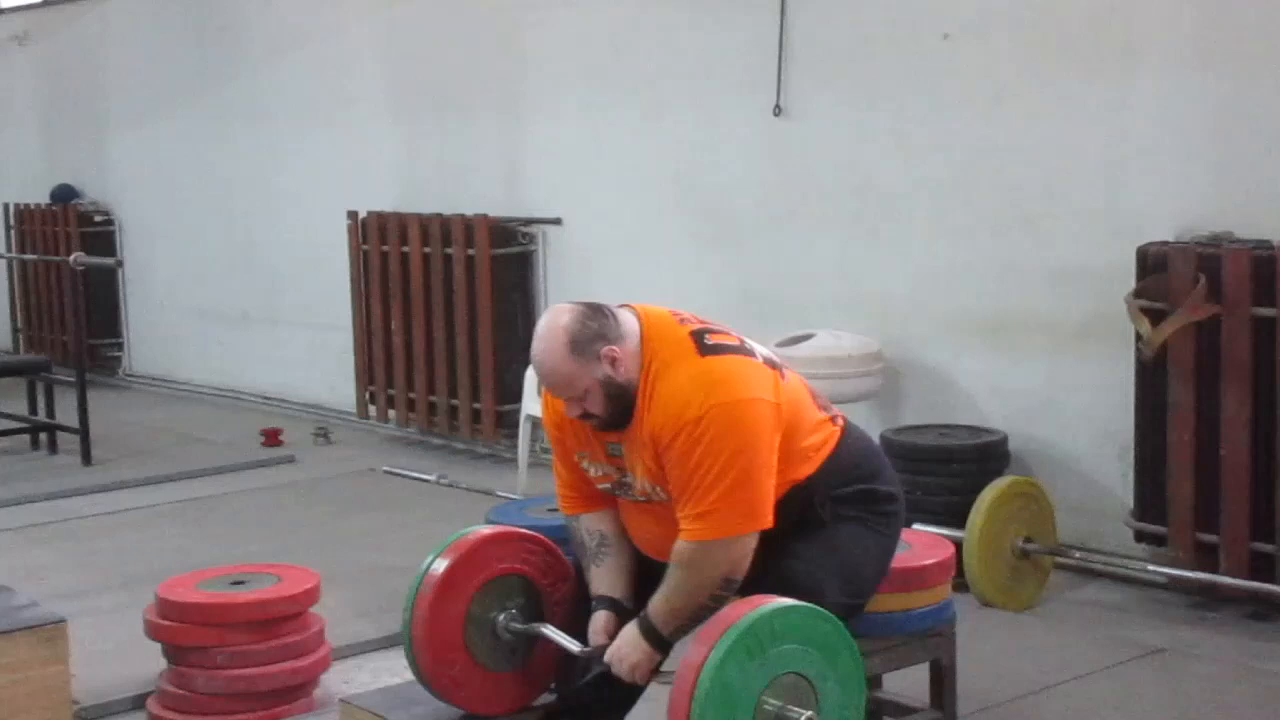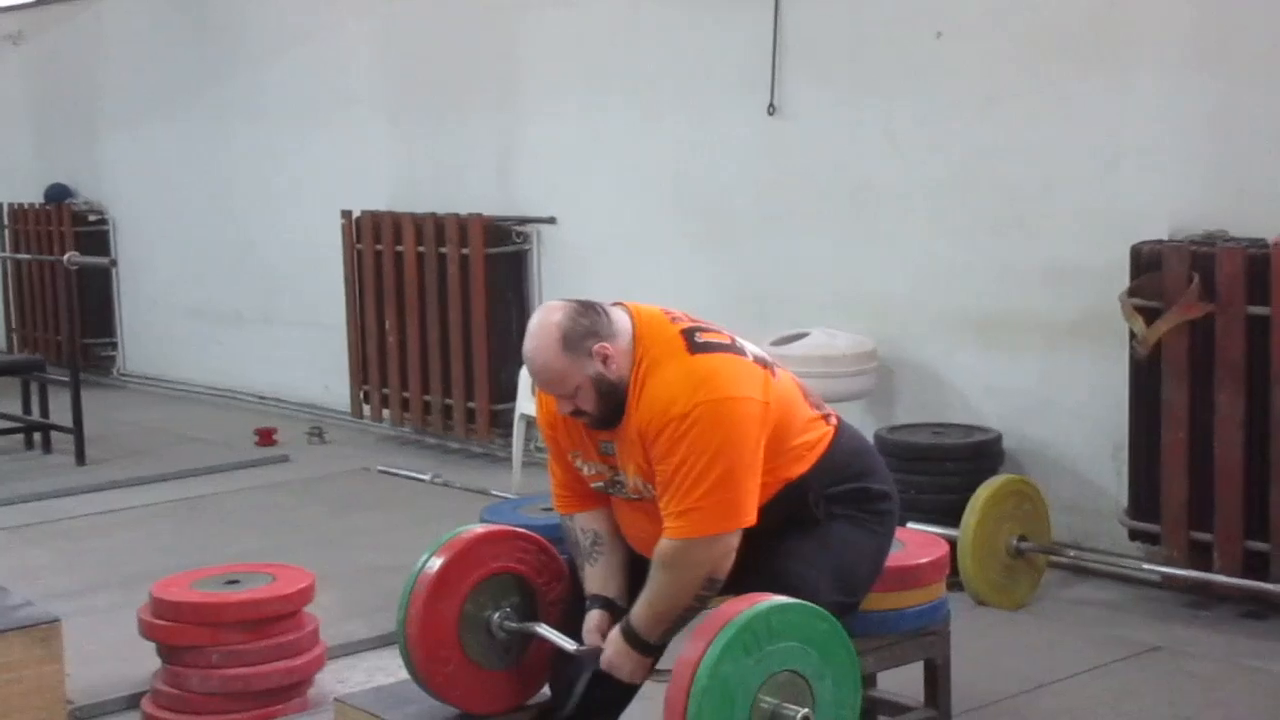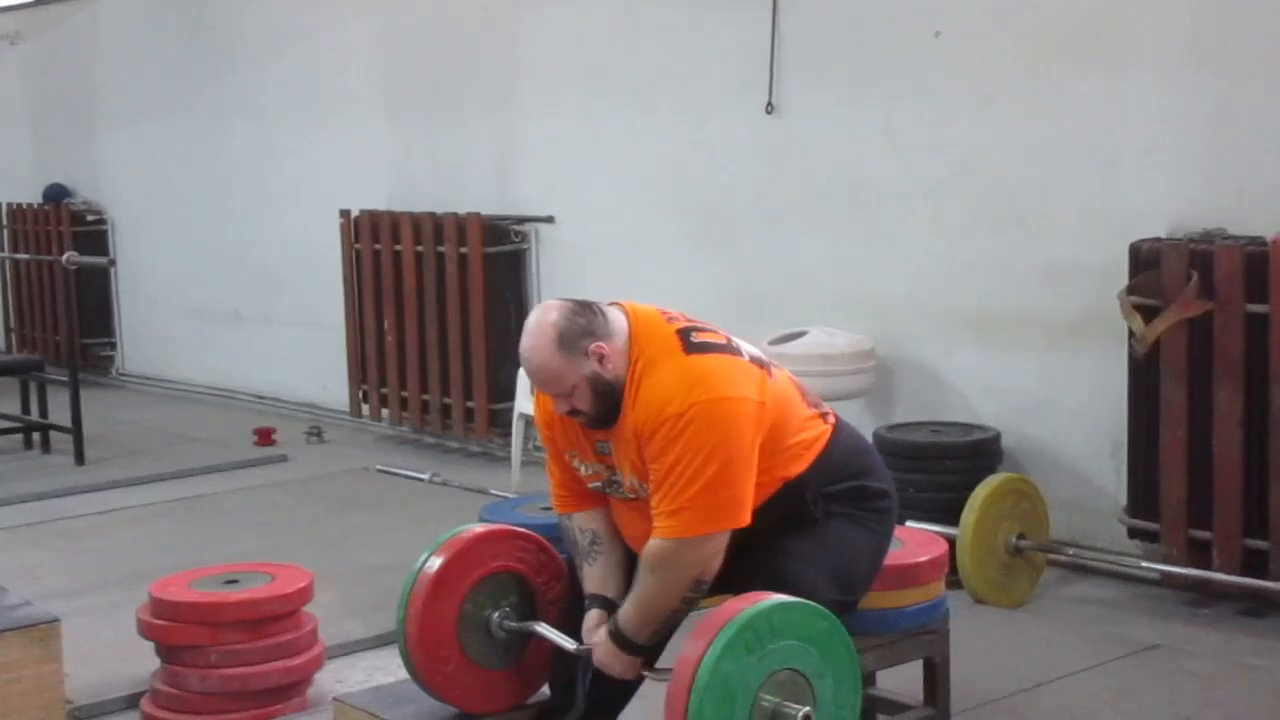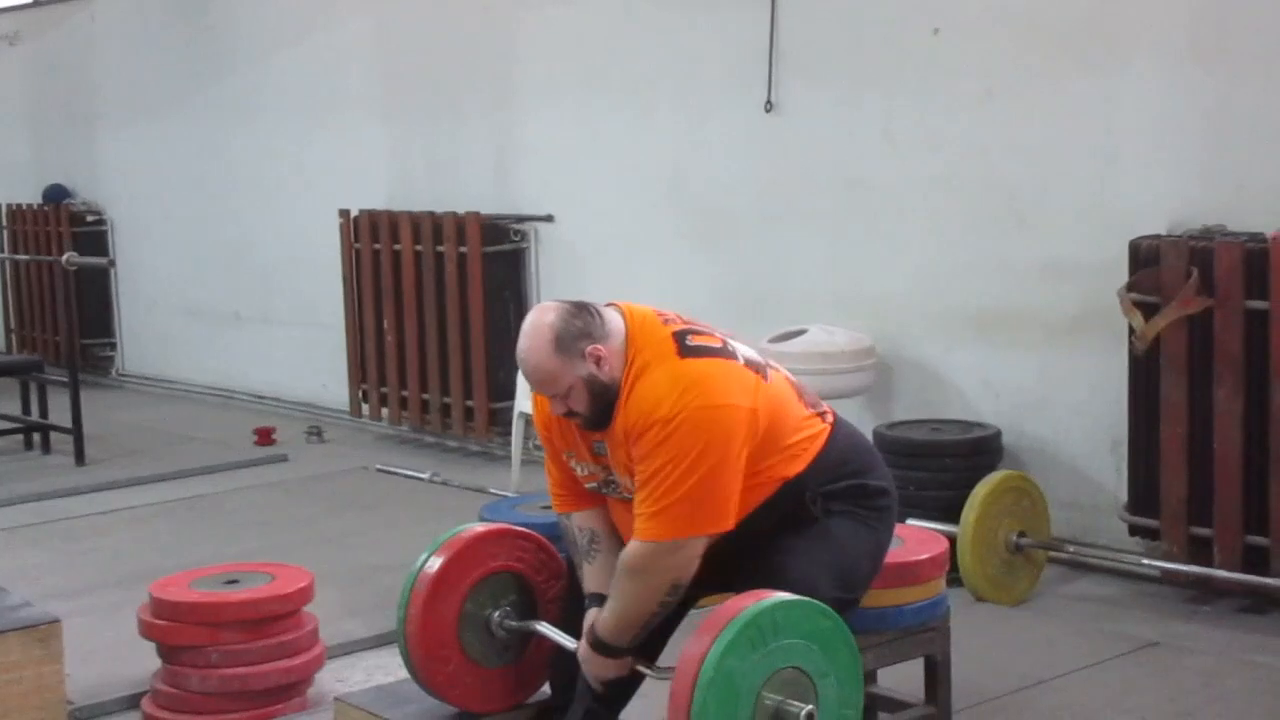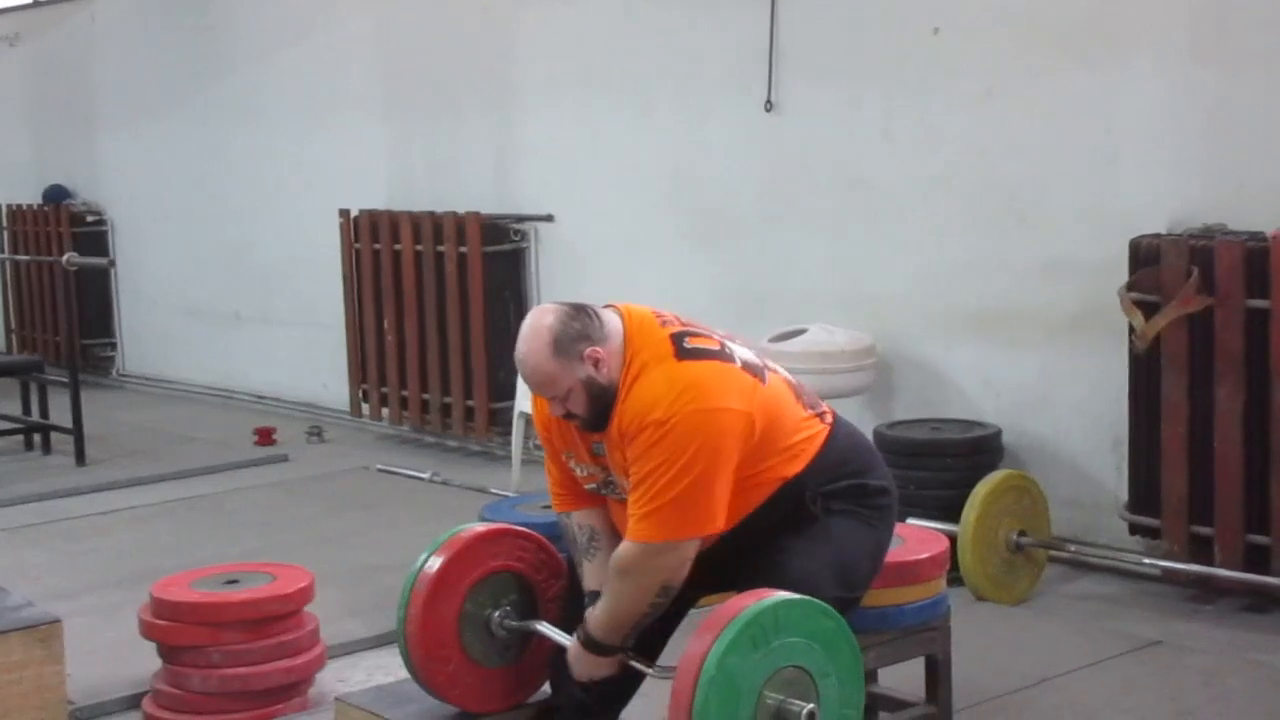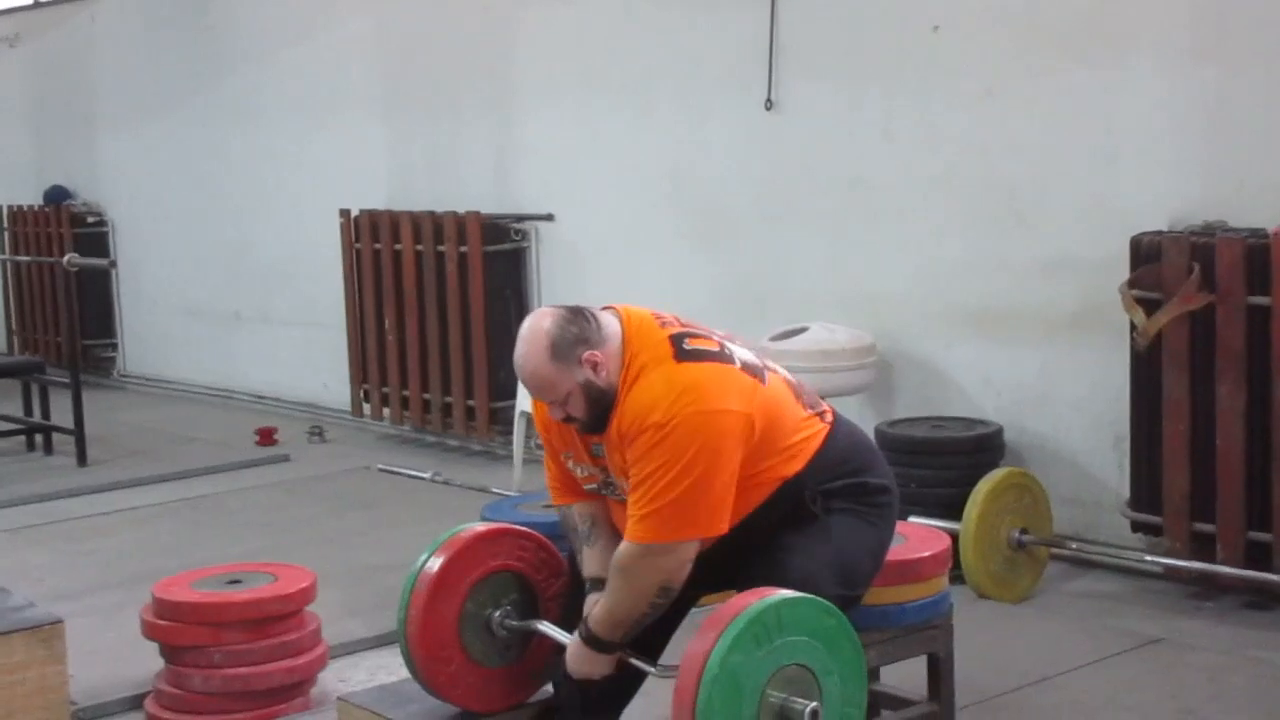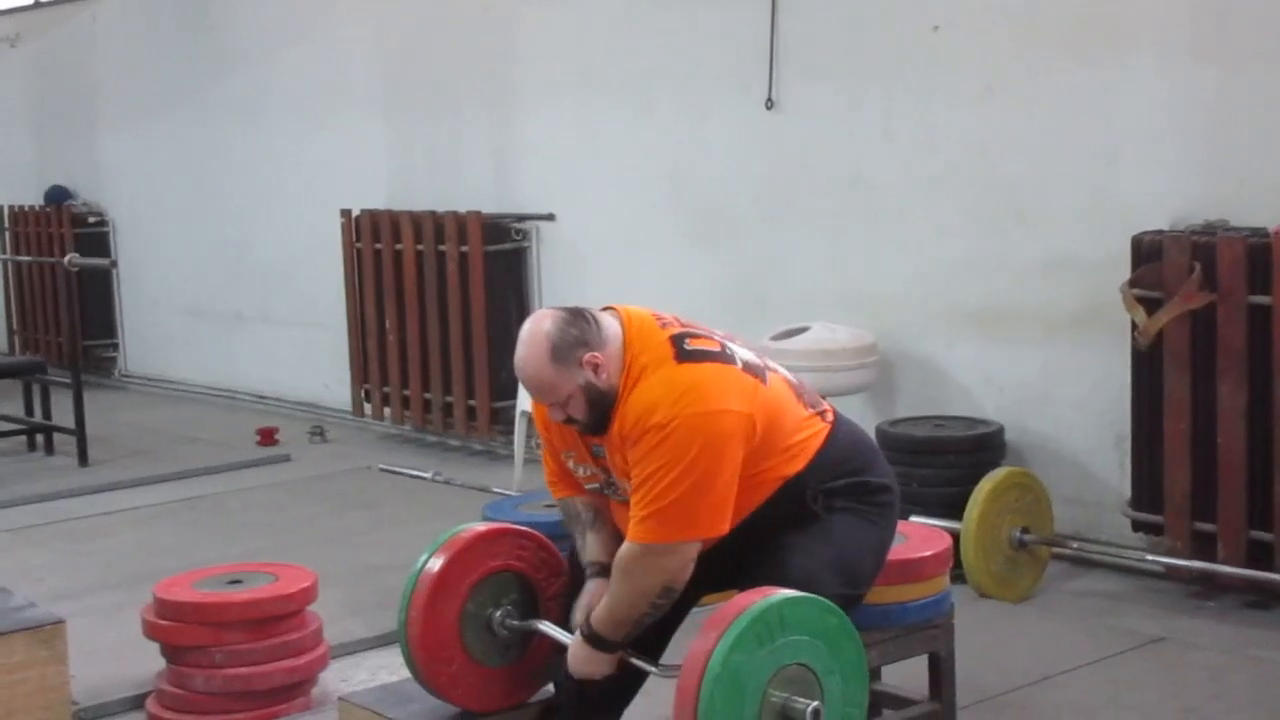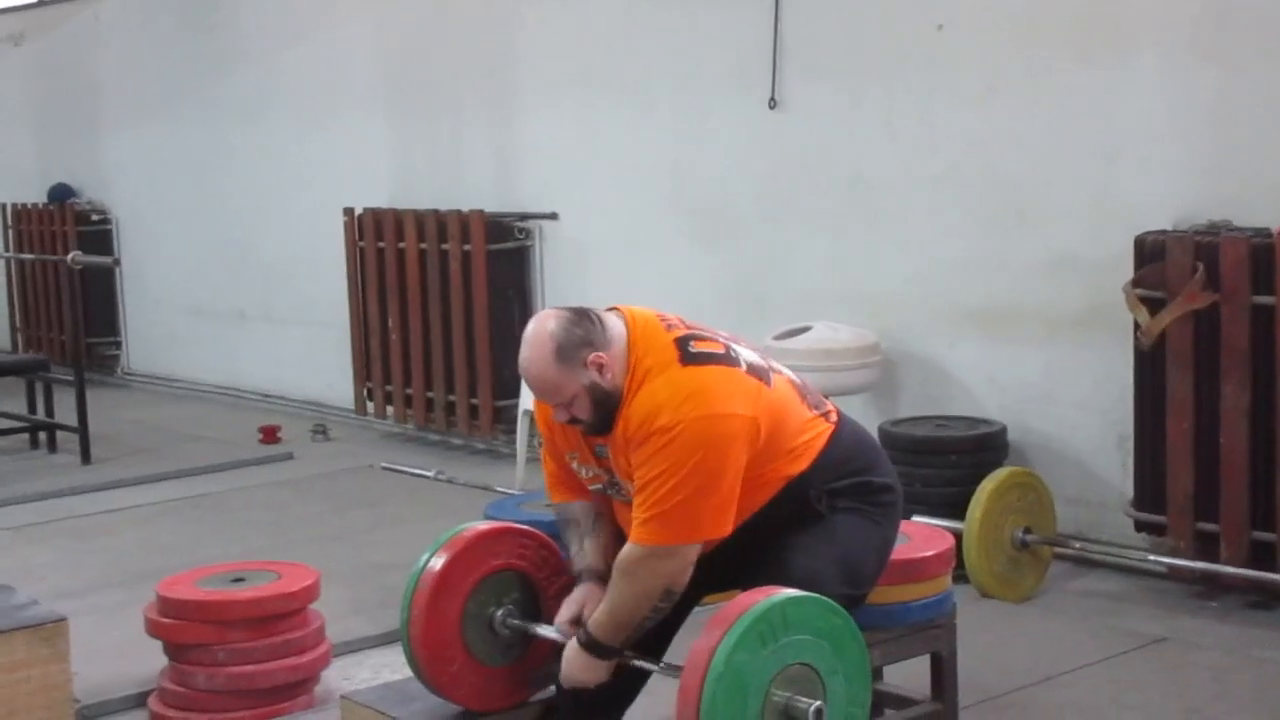
dt=0.1s
person 1, frame 1
left shoulder: (708, 389)
right shoulder: (574, 380)
left elbow: (718, 554)
right elbow: (589, 502)
left wrist: (652, 636)
right wrist: (607, 603)
right knee: (593, 633)
person 1, frame 2
left shoulder: (698, 387)
right shoulder: (568, 378)
left elbow: (701, 550)
right elbow: (584, 501)
left wrist: (638, 638)
right wrist: (602, 602)
right knee: (584, 626)
person 1, frame 3
left shoulder: (694, 388)
right shoulder: (563, 378)
left elbow: (687, 553)
right elbow: (583, 500)
left wrist: (628, 640)
right wrist: (600, 603)
right knee: (586, 627)
person 1, frame 4
left shoulder: (688, 391)
right shoulder: (562, 378)
left elbow: (666, 556)
right elbow: (582, 499)
left wrist: (610, 644)
right wrist: (598, 601)
right knee: (582, 623)
person 1, frame 5
left shoulder: (682, 394)
right shoulder: (562, 378)
left elbow: (658, 558)
right elbow: (581, 496)
left wrist: (599, 643)
right wrist: (597, 602)
right knee: (585, 618)
person 1, frame 6
left shoulder: (682, 396)
right shoulder: (562, 379)
left elbow: (656, 558)
right elbow: (582, 492)
left wrist: (598, 641)
right wrist: (597, 587)
right knee: (585, 613)
person 1, frame 7
left shoulder: (683, 396)
right shoulder: (563, 381)
left elbow: (659, 558)
right elbow: (576, 485)
left wrist: (598, 641)
right wrist: (597, 574)
right knee: (611, 613)
person 1, frame 8
left shoulder: (689, 398)
right shoulder: (568, 380)
left elbow: (659, 560)
right elbow: (577, 488)
left wrist: (597, 647)
right wrist: (590, 581)
right knee: (596, 619)
